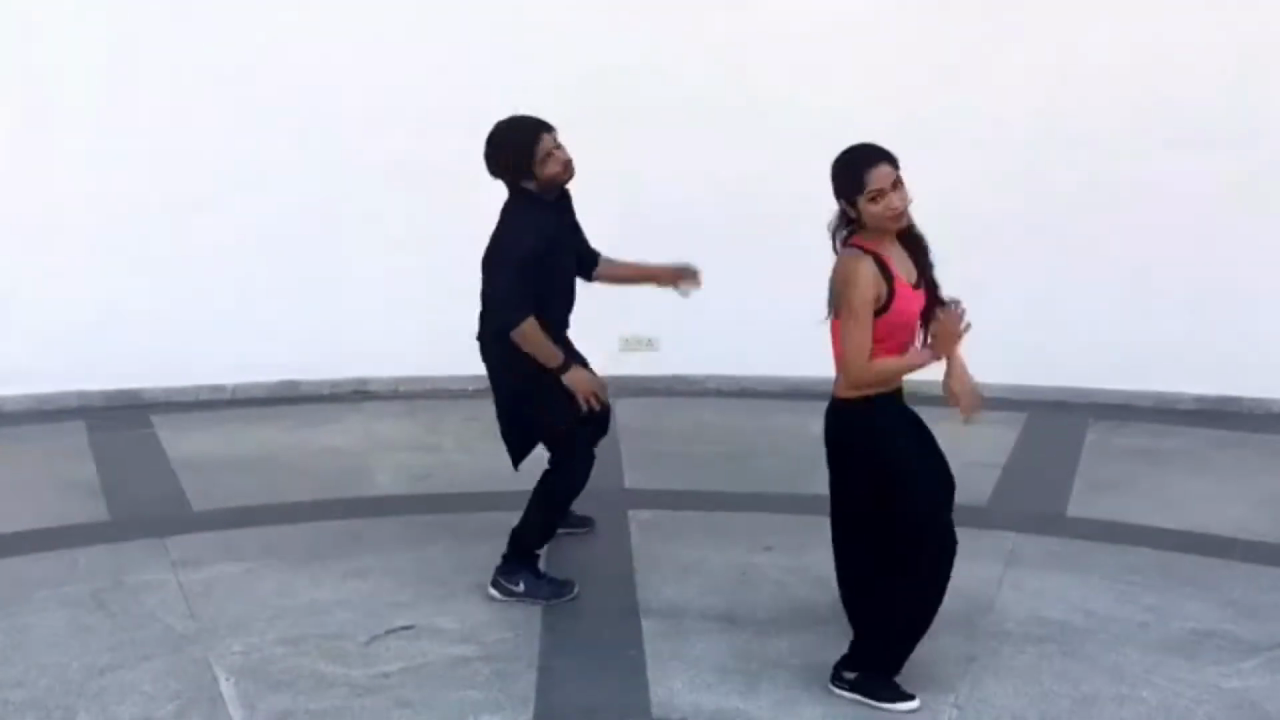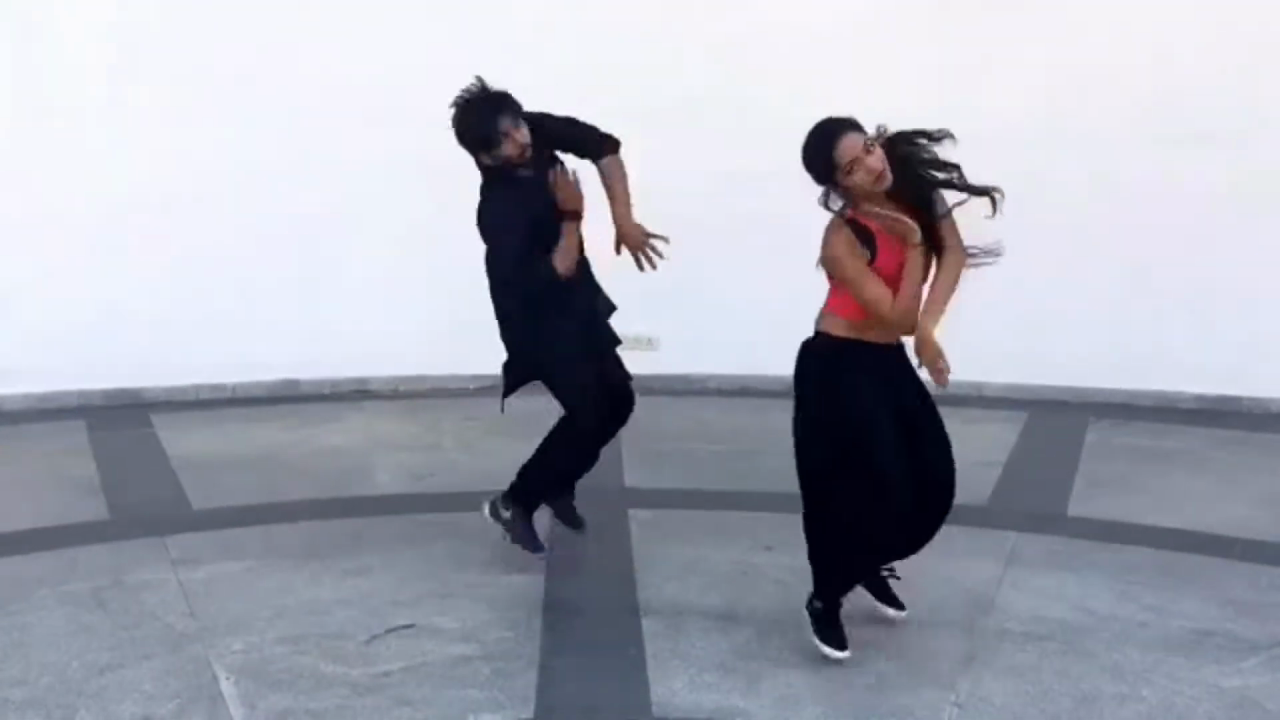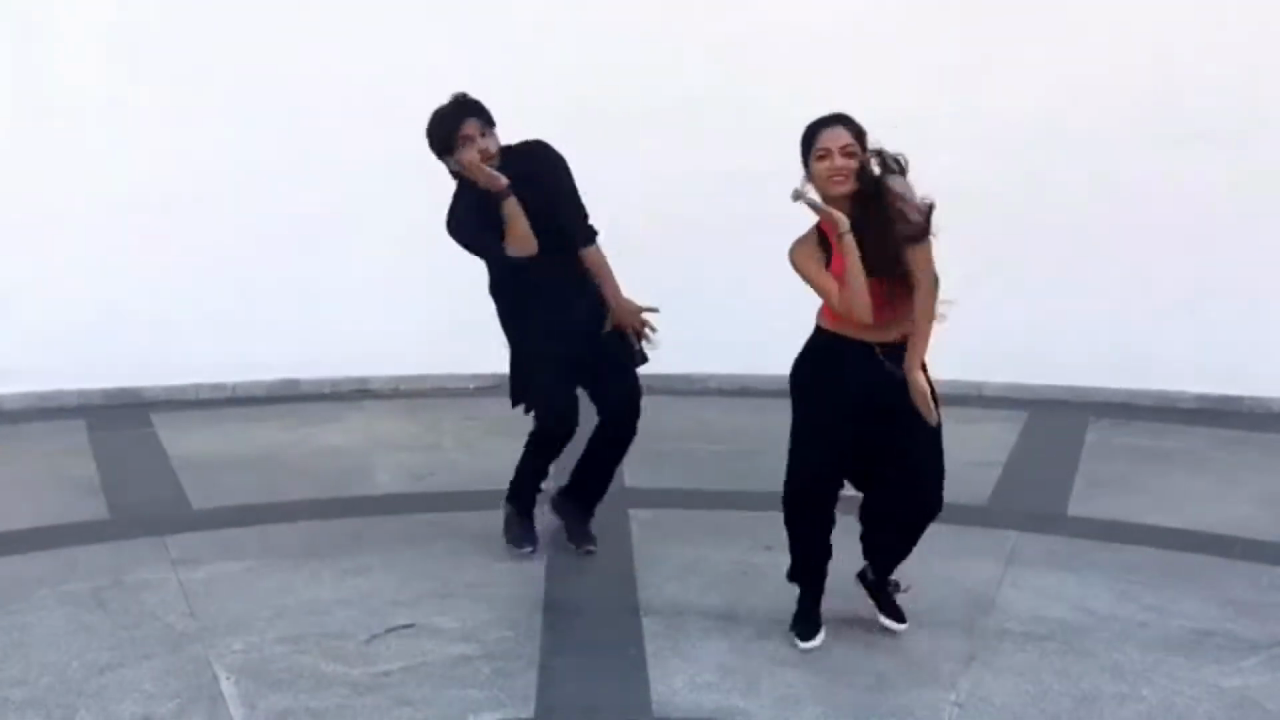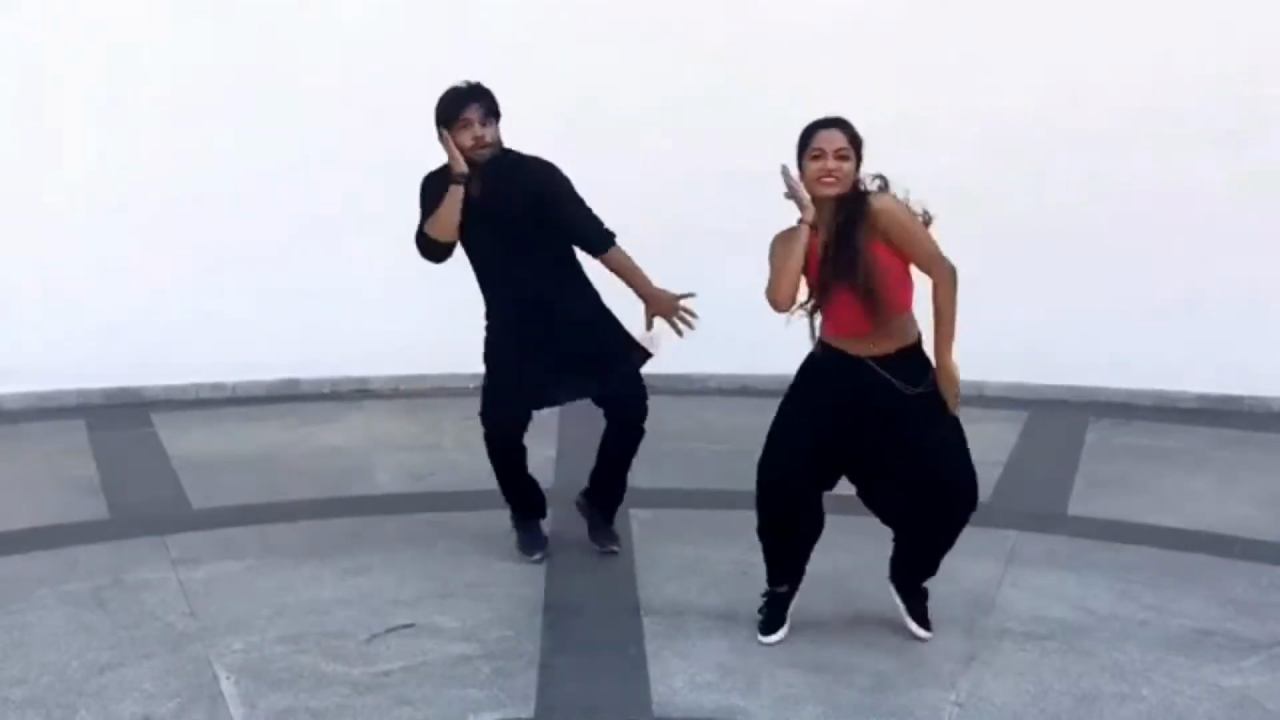
dt=0.2s
person 1, frame 1
left shoulder: (906, 242)
right shoulder: (859, 270)
left elbow: (936, 316)
right elbow: (857, 370)
left wrist: (954, 362)
right wrist: (932, 357)
left hip: (888, 407)
right hip: (862, 419)
left knee: (931, 496)
right knee: (926, 540)
left ankle: (888, 606)
right ankle: (862, 668)
person 1, frame 2
left shoulder: (919, 182)
right shoulder: (841, 242)
left elbow: (953, 252)
right elbow: (898, 317)
left wrist: (930, 328)
right wrist: (907, 241)
left hip: (888, 361)
right hip: (835, 367)
left knee: (933, 482)
right knee: (866, 492)
left ankle: (874, 565)
right ankle: (825, 601)
person 1, frame 3
left shoulder: (894, 198)
right shoulder: (808, 245)
left elbow: (926, 283)
right elbow: (858, 310)
left wrist: (915, 365)
right wrist: (842, 231)
left hip: (897, 362)
right hip: (831, 362)
left knee: (919, 492)
right knee: (810, 483)
left ankle: (880, 576)
right ankle: (809, 593)
person 1, frame 4
left shoulder: (882, 211)
right shoulder: (791, 239)
left elbow: (942, 270)
right elbow: (780, 299)
left wrist: (944, 358)
right wrist: (806, 223)
left hip: (904, 373)
right hip: (832, 371)
left knee: (953, 493)
right knee: (782, 481)
left ankle: (909, 577)
right ankle: (780, 588)
person 2, frame 1
left shoulder: (555, 200)
right shoulder: (517, 232)
left elbow: (586, 265)
right elbow: (509, 316)
left wrist: (658, 275)
right wrist: (564, 369)
left hip: (550, 344)
right hip: (519, 360)
left knee: (592, 419)
right knee: (573, 454)
left ankle: (554, 513)
right ankle: (515, 570)
person 2, frame 2
left shoulder: (538, 132)
right shoulder: (497, 208)
left elbow: (603, 144)
right elbow: (552, 277)
left wrist: (625, 219)
right wrist: (571, 217)
left hip: (577, 302)
right hip: (535, 317)
left knee: (617, 399)
right knee: (588, 414)
left ankle: (556, 486)
right ankle: (516, 503)
person 2, frame 3
left shoulder: (539, 160)
right shoulder: (465, 214)
left elbow: (581, 234)
right elbow: (523, 262)
left wrist: (617, 301)
right wrist: (504, 194)
left hip: (587, 310)
right hip: (534, 322)
left knee: (622, 413)
right knee: (557, 423)
left ankle: (574, 504)
right ankle: (520, 505)
person 2, frame 4
left shoulder: (534, 176)
right shoulder: (442, 187)
left elbow: (593, 236)
right elbow: (435, 248)
left wrist: (650, 292)
right wrist: (460, 178)
left hip: (576, 313)
right hip: (513, 325)
left knee: (629, 409)
right knee: (502, 429)
left ankle: (599, 505)
right ankle: (527, 516)
